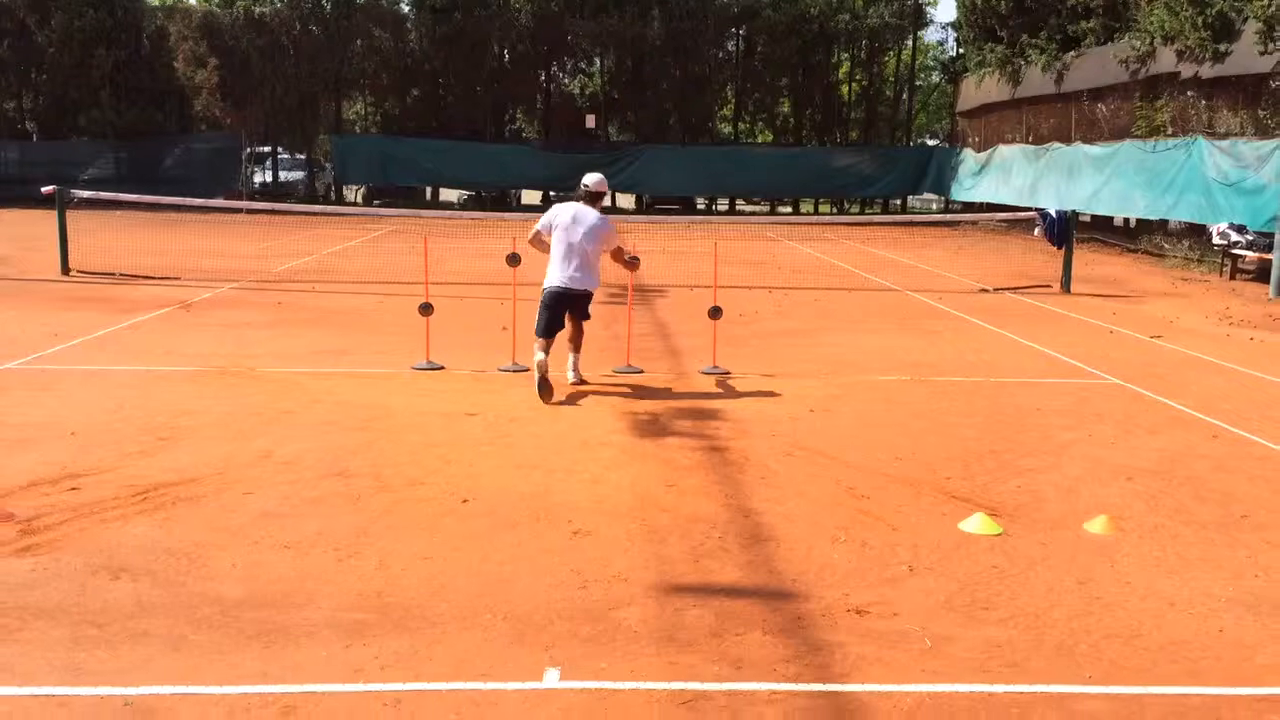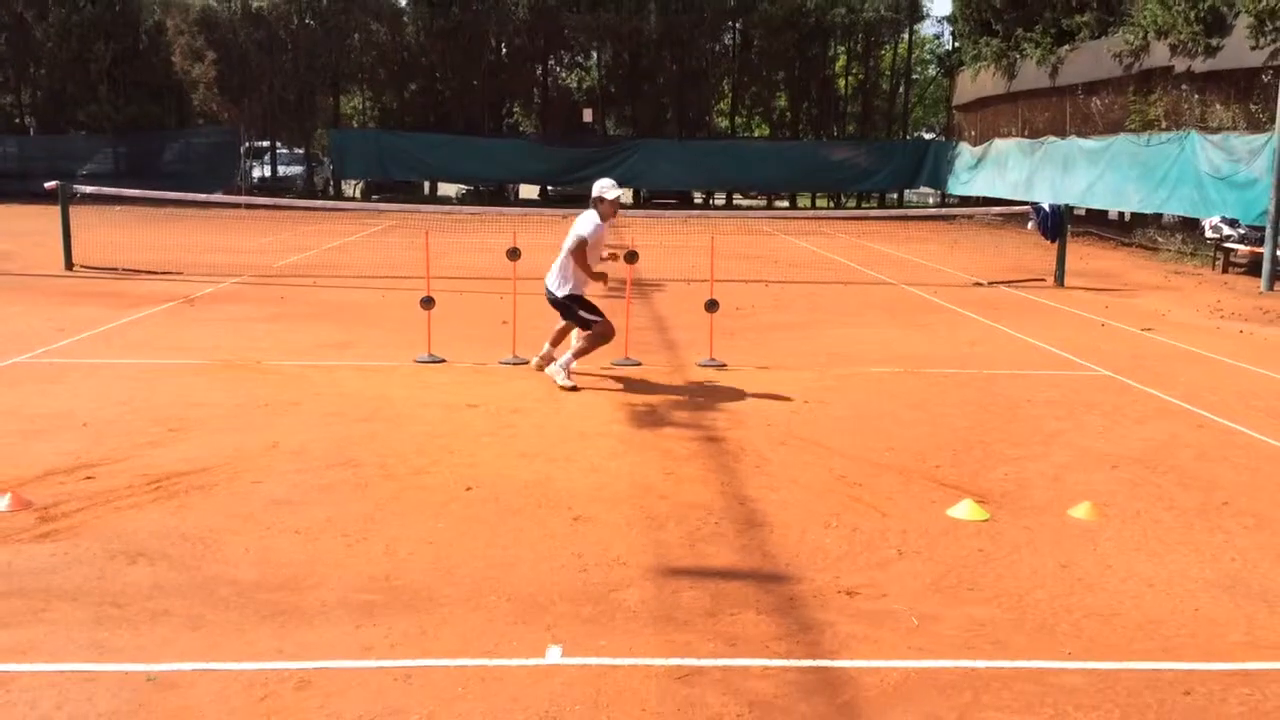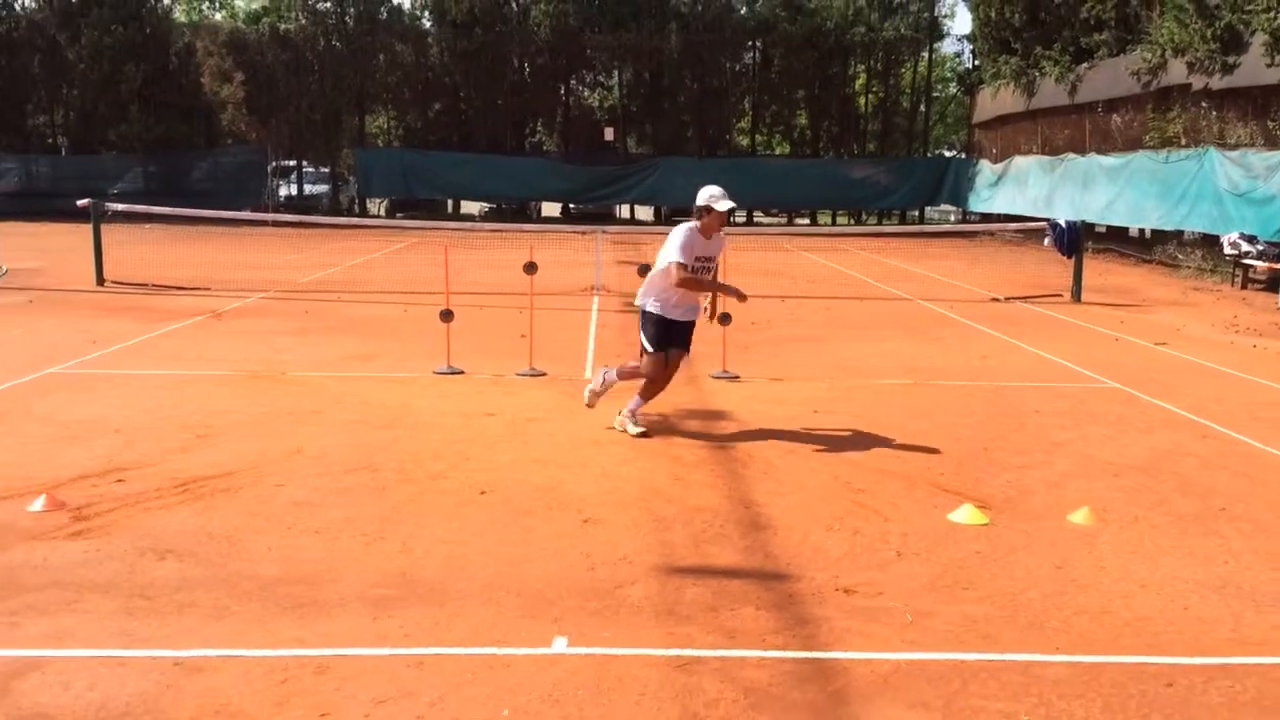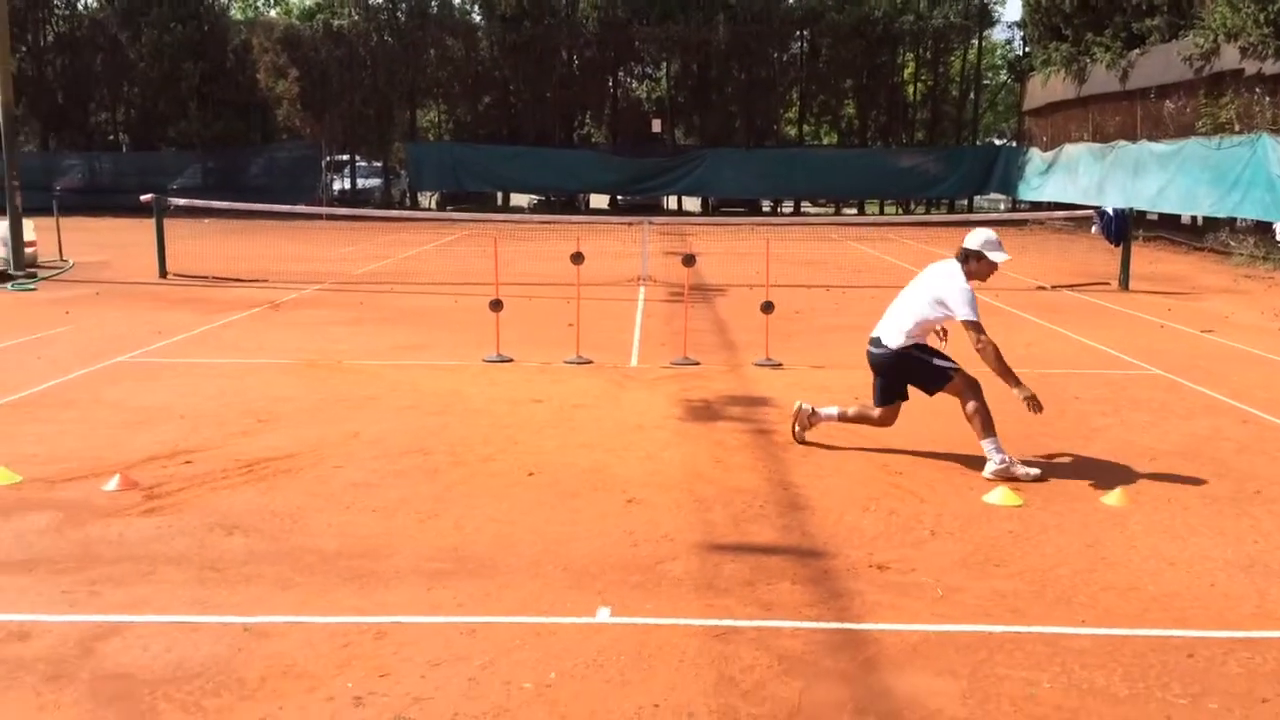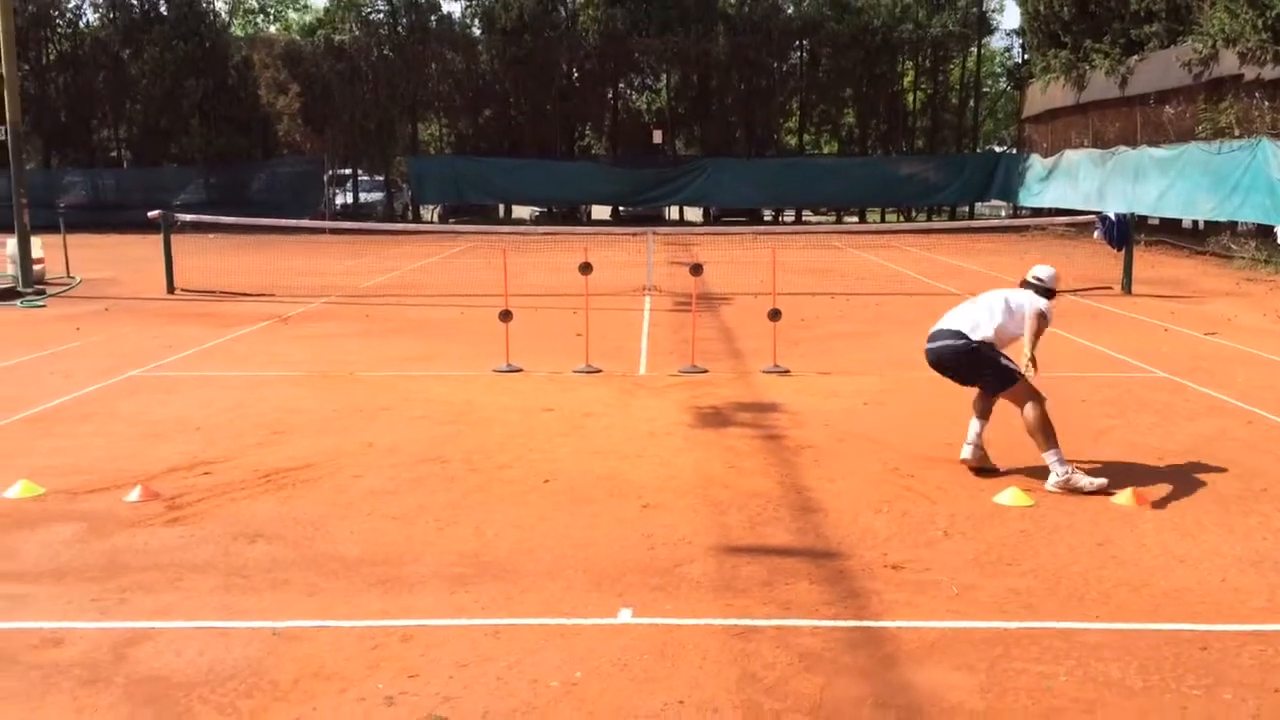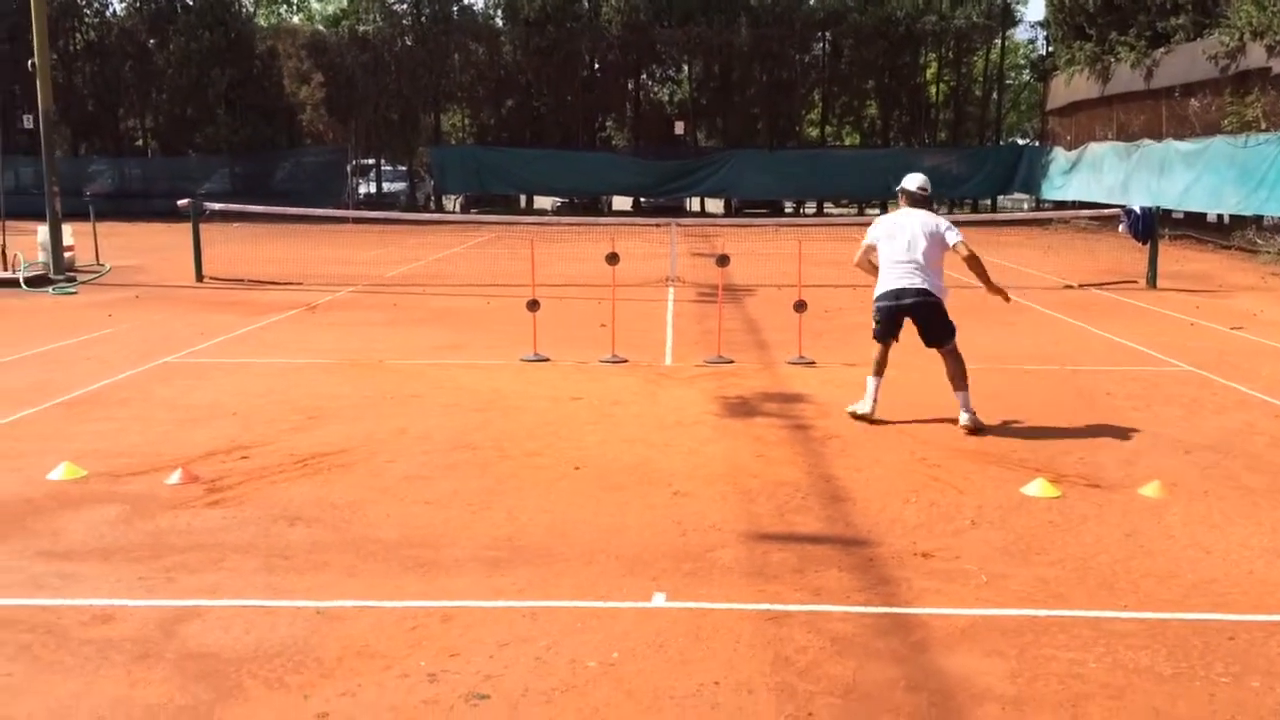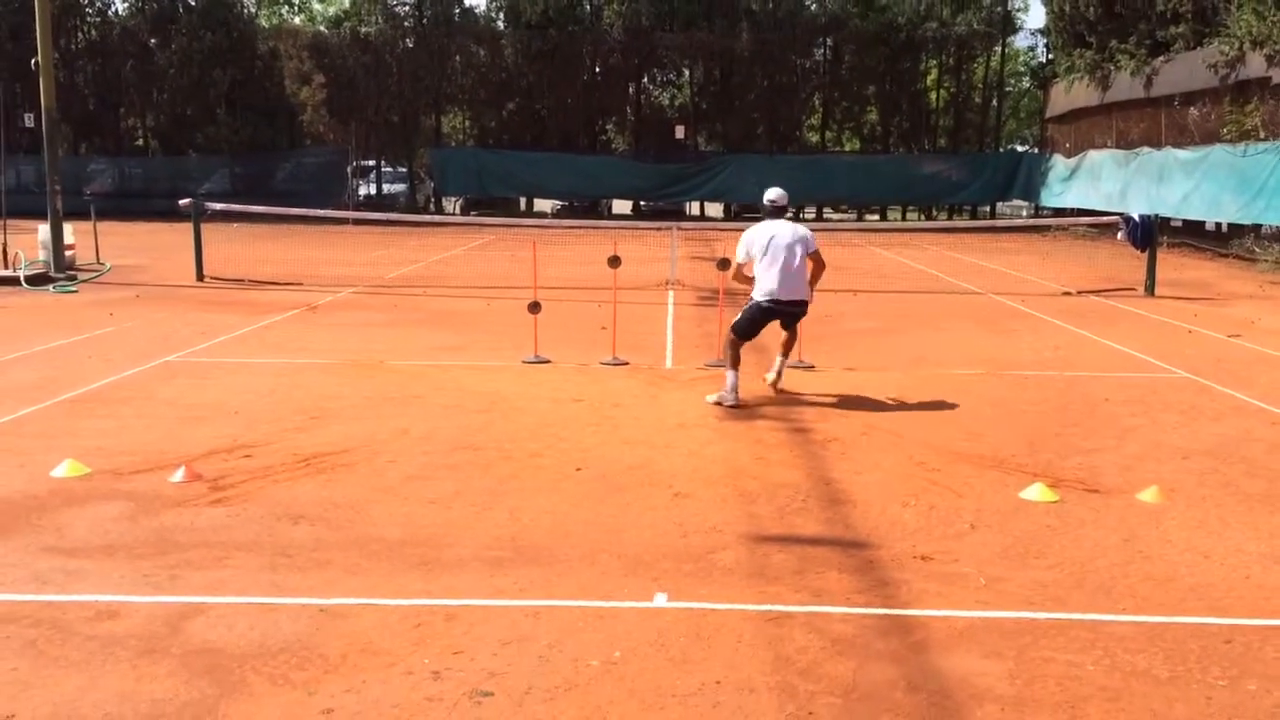
dt=0.5s
person 1, frame 1
left shoulder: (558, 210)
right shoulder: (603, 223)
left elbow: (533, 239)
right elbow: (617, 254)
right wrist: (629, 263)
left hip: (555, 285)
right hip: (584, 287)
left knee: (543, 340)
right knee: (575, 320)
left ankle: (541, 363)
right ankle: (573, 369)
person 1, frame 2
left shoulder: (598, 221)
right shoulder: (593, 224)
right elbow: (576, 251)
left wrist: (602, 257)
right wrist: (592, 274)
left hip: (564, 287)
right hip: (565, 290)
left knee: (571, 323)
right knee: (605, 331)
left ankle: (544, 357)
right ankle: (560, 366)
person 1, frame 3
left shoulder: (718, 239)
right shoulder: (683, 235)
right elbow: (680, 279)
left wrist: (713, 299)
right wrist: (723, 288)
left hip: (684, 313)
right hip: (656, 308)
left knee: (665, 373)
right knee: (652, 371)
left ankle: (628, 415)
right ankle: (605, 378)
person 1, frame 4
left shoulder: (945, 267)
right shoulder: (960, 288)
right elbow: (981, 343)
right wrist: (1018, 386)
left hip: (882, 346)
right hip: (898, 348)
left knee: (882, 417)
right knee: (970, 389)
left ankle: (811, 413)
right ankle: (997, 461)
person 1, frame 5
left shoulder: (999, 296)
right shoulder: (1038, 303)
right elbow: (1034, 319)
left wrist: (1014, 380)
right wrist: (1028, 353)
left hip: (936, 344)
right hip: (963, 344)
left knee: (991, 388)
right knee: (1030, 399)
left ankle: (973, 447)
right ankle: (1060, 473)
person 1, frame 6
left shoulder: (883, 222)
right shoulder: (939, 223)
left elbow: (861, 260)
right elbow: (967, 254)
right wrist: (989, 284)
left hip: (887, 295)
right hip: (925, 295)
left knee: (883, 344)
right knee: (950, 352)
left ankle: (868, 403)
right ankle: (967, 414)
person 1, frame 7
left shoulder: (751, 234)
right shoulder: (802, 231)
left elbow: (736, 275)
right elbow: (819, 264)
right wrist: (810, 286)
left hip: (764, 299)
right hip: (797, 301)
left knee: (732, 341)
right knee: (790, 327)
left ankle: (730, 392)
right ankle: (776, 373)
